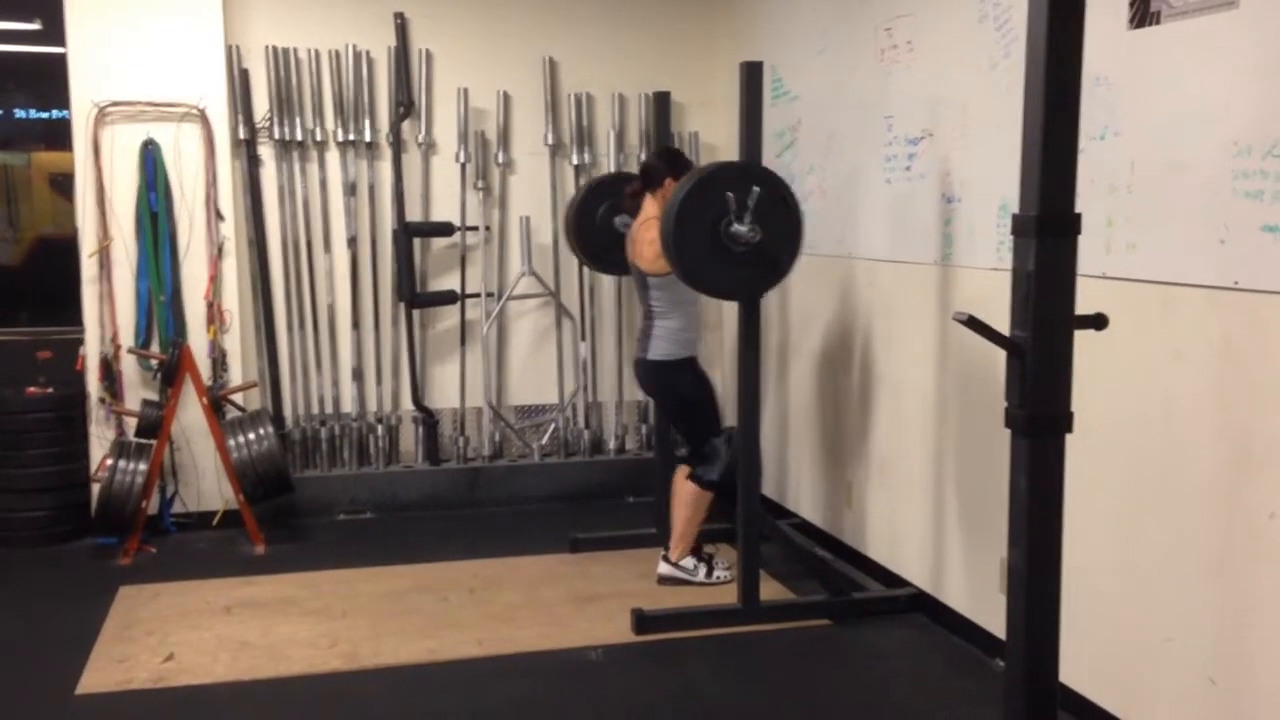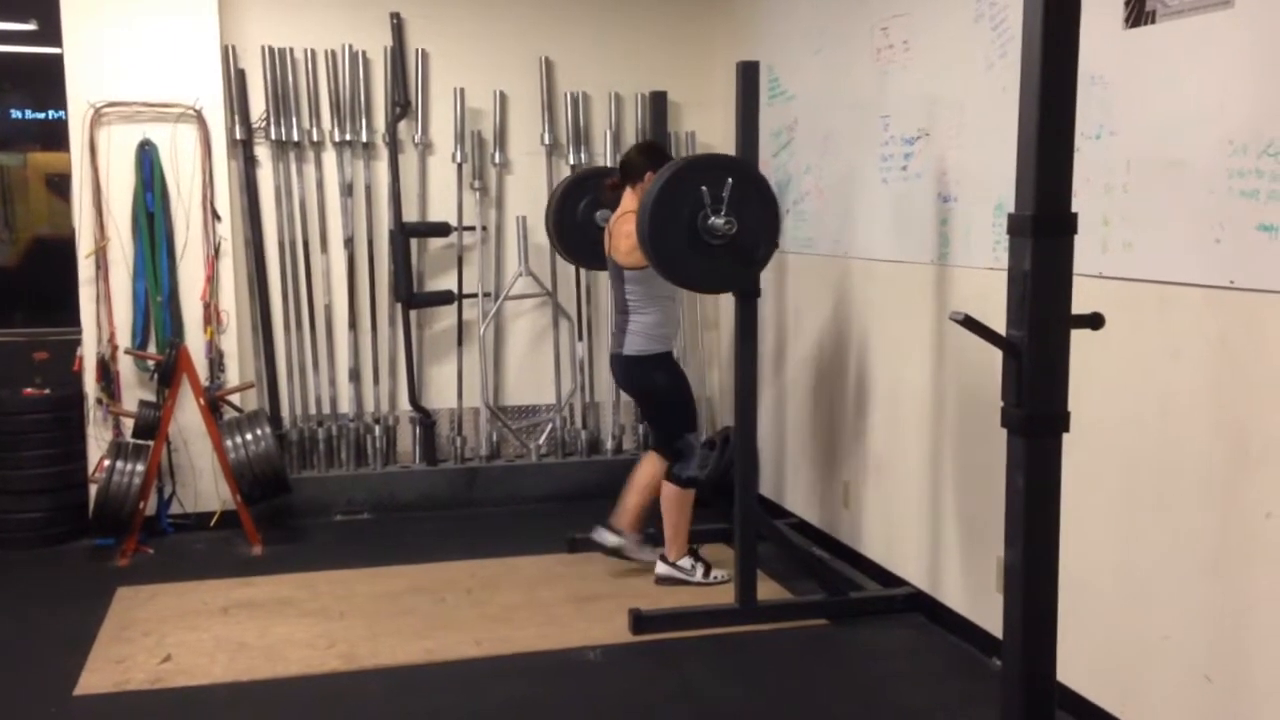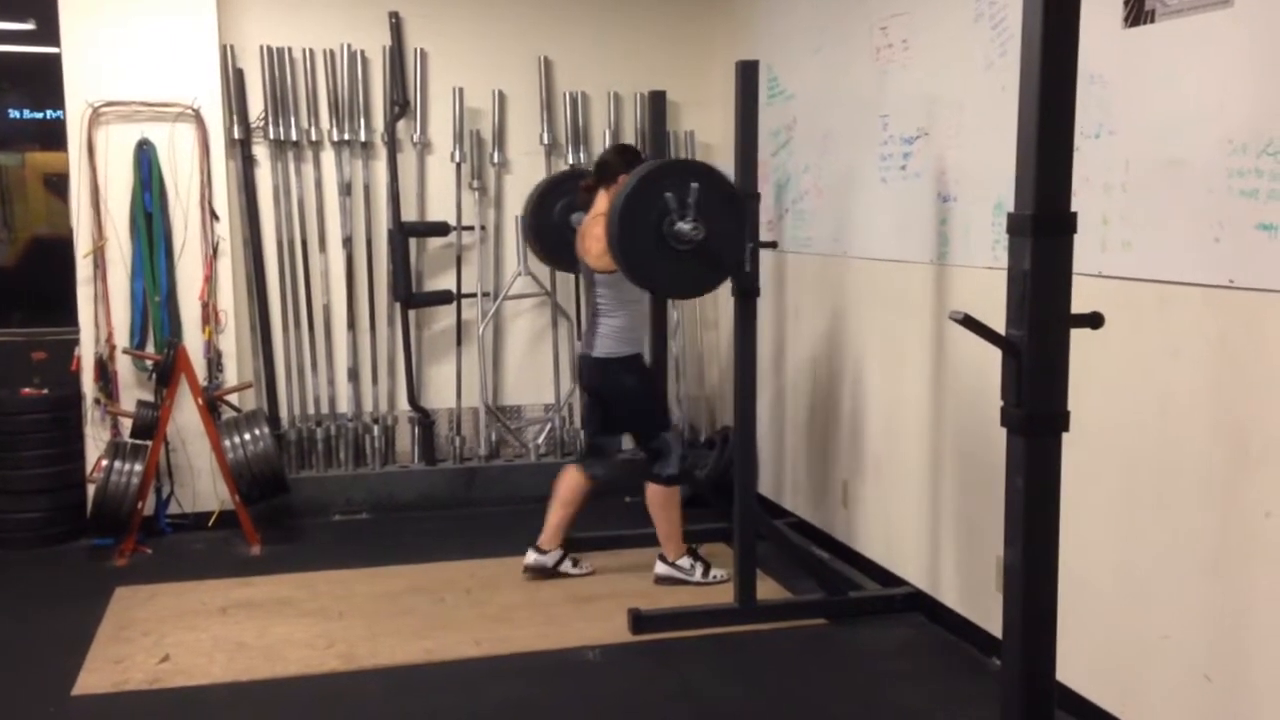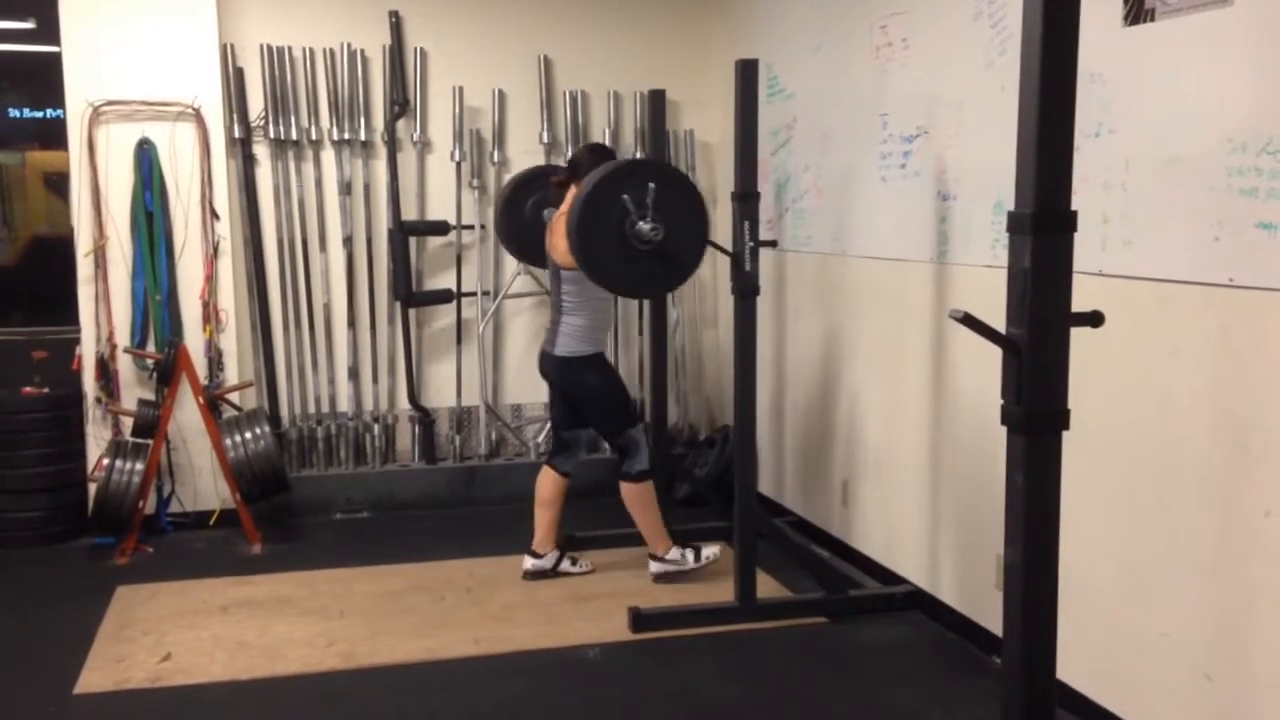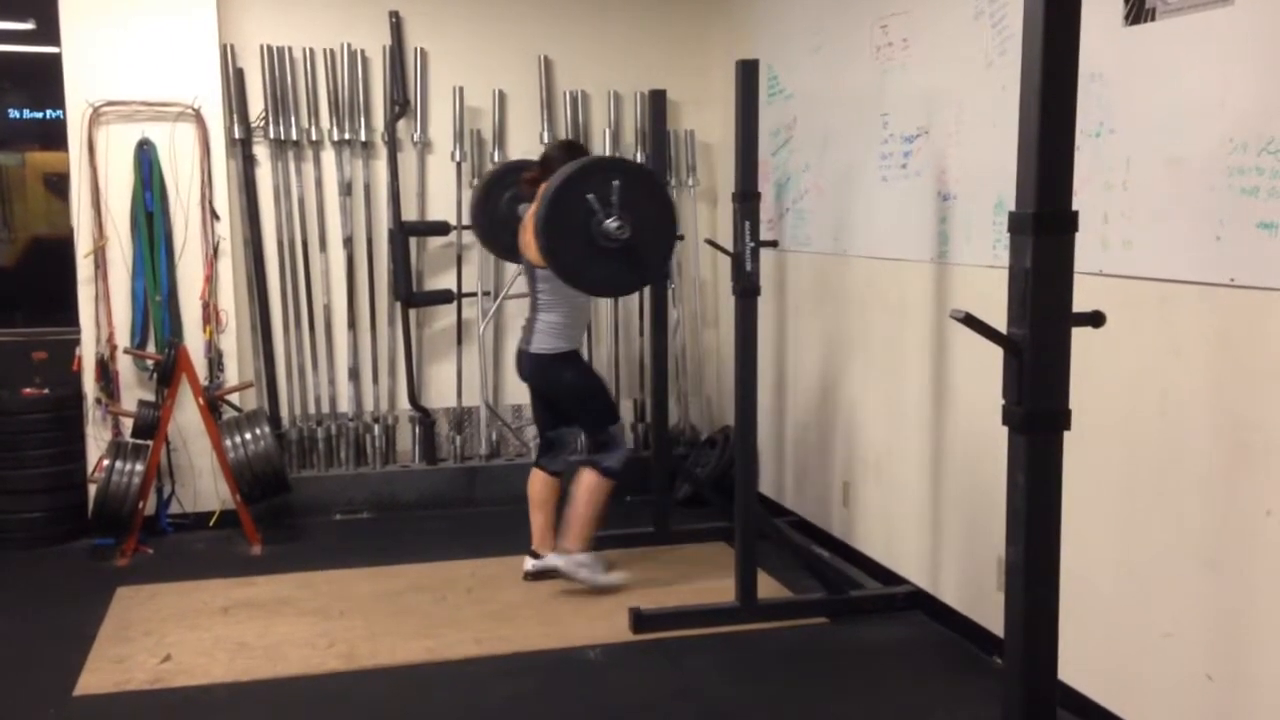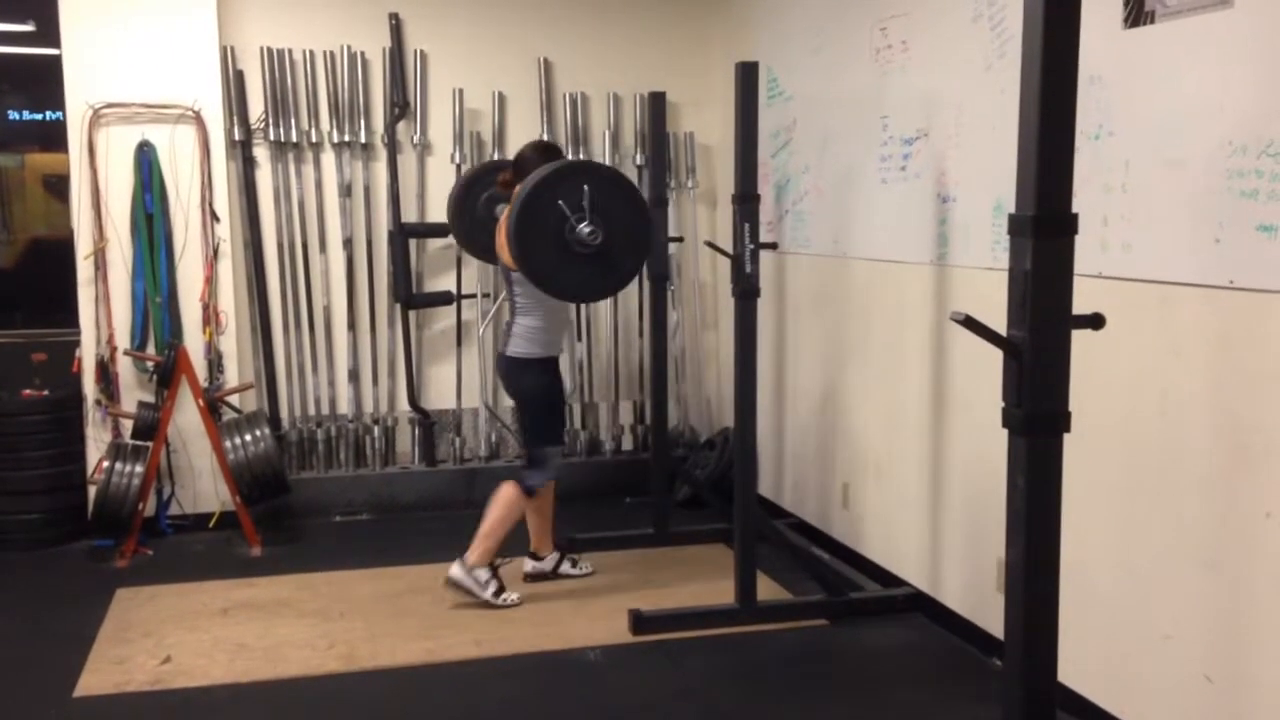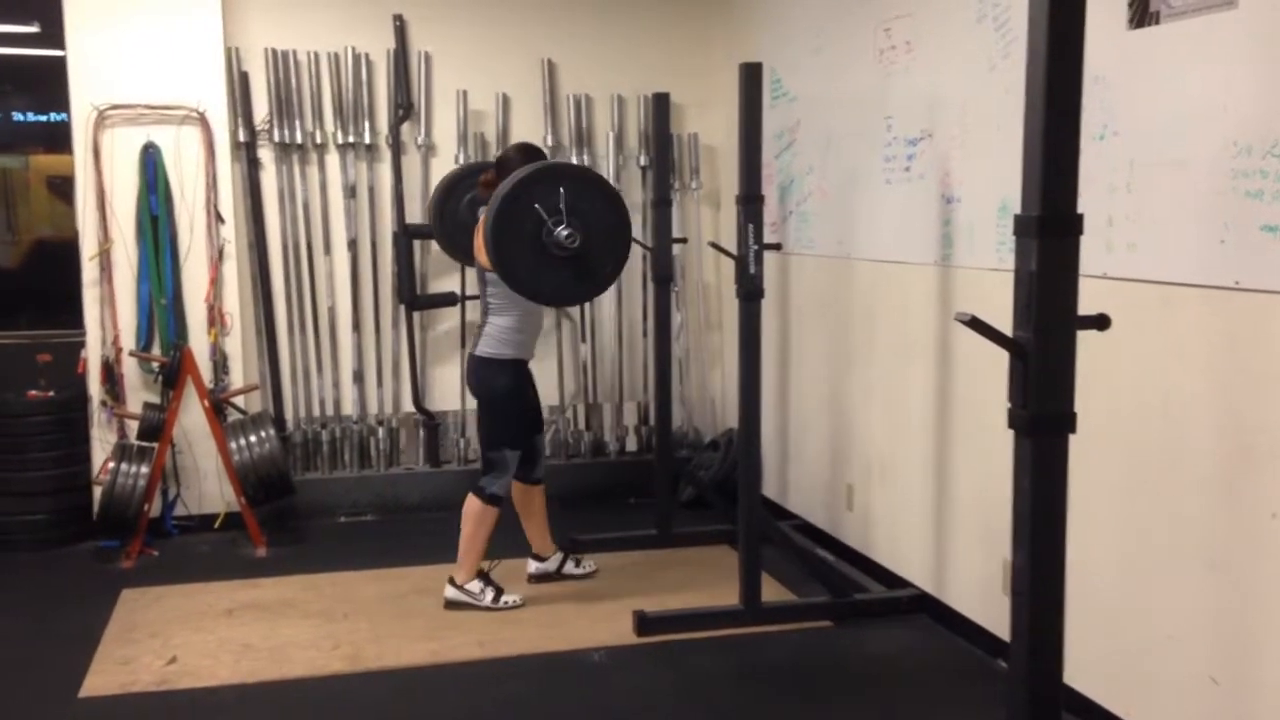
dt=0.2s
person 1, frame 1
left shoulder: (640, 229)
right shoulder: (656, 234)
left hip: (656, 359)
right hip: (670, 362)
left knee: (701, 451)
right knee: (710, 455)
left ankle: (681, 547)
right ankle: (678, 560)
person 1, frame 2
left shoulder: (618, 223)
right shoulder: (635, 229)
left hip: (632, 354)
right hip: (647, 358)
left knee: (667, 446)
right knee: (683, 452)
left ankle: (620, 528)
right ankle: (676, 560)
person 1, frame 3
left shoulder: (590, 225)
right shoulder: (608, 232)
left hip: (599, 358)
right hip: (618, 362)
left knee: (596, 455)
right knee: (665, 451)
left ankle: (545, 550)
right ankle: (674, 559)
person 1, frame 4
left shoulder: (560, 221)
left hip: (560, 355)
right hip: (580, 360)
left knee: (564, 452)
right knee: (633, 449)
left ankle: (542, 553)
right ankle: (664, 554)
person 1, frame 5
left shoulder: (533, 219)
left hip: (539, 351)
right hip: (556, 356)
left knee: (554, 450)
right knee: (611, 444)
left ankle: (542, 552)
right ankle: (573, 551)
person 1, frame 6
left shoulder: (511, 221)
left hip: (522, 355)
right hip: (532, 359)
left knee: (540, 460)
right knee: (537, 468)
left ankle: (543, 556)
right ankle: (472, 564)
person 1, frame 7
left shoulder: (491, 224)
left hip: (502, 361)
right hip: (499, 364)
left knee: (529, 461)
right knee: (498, 472)
left ankle: (545, 556)
right ankle: (464, 580)
